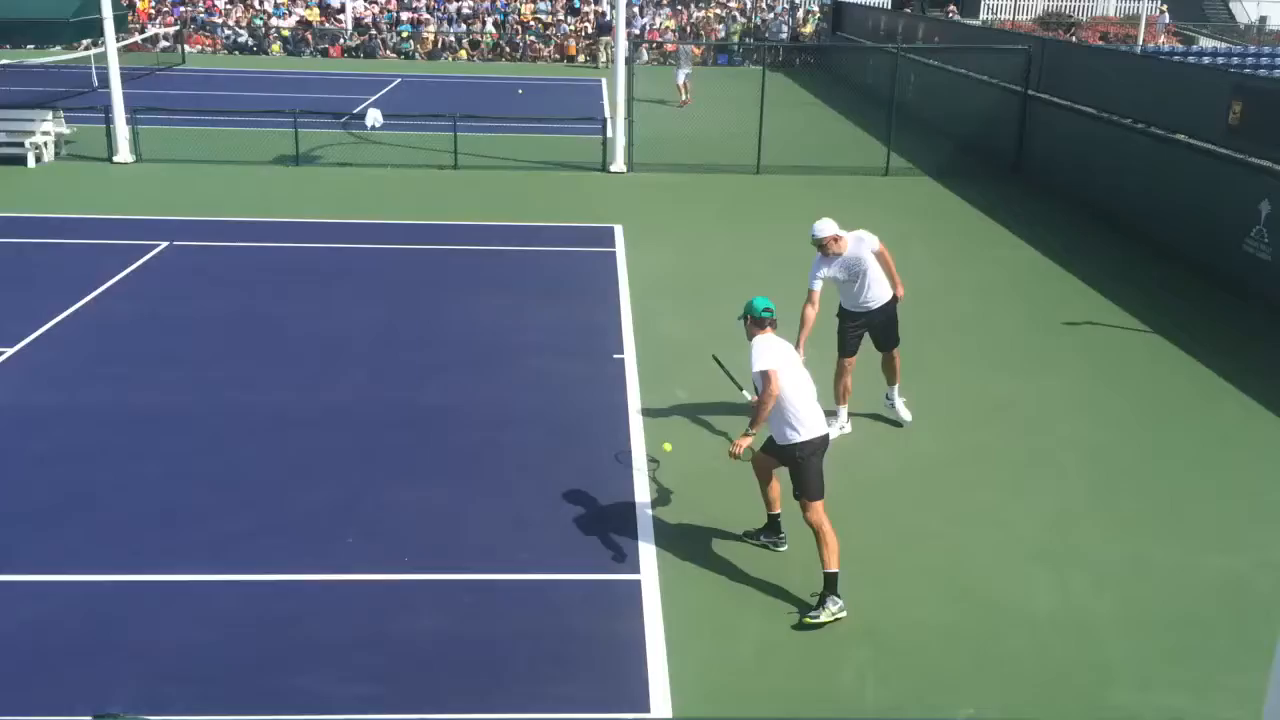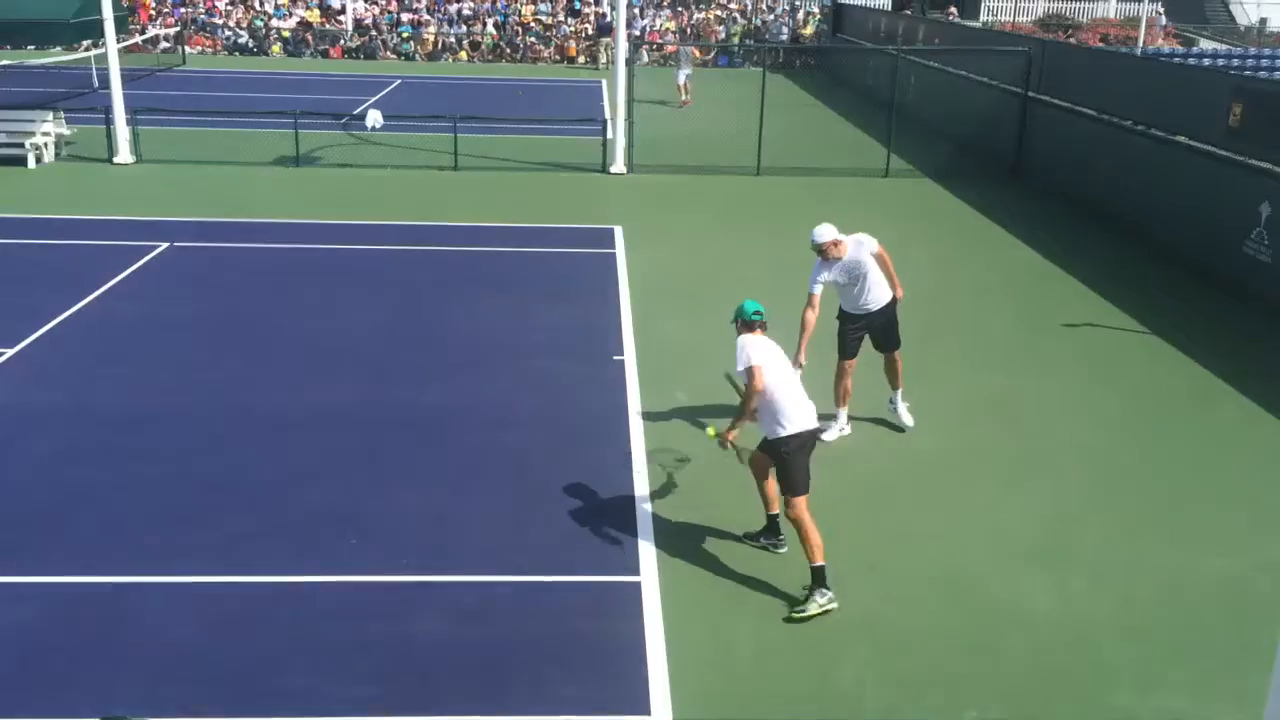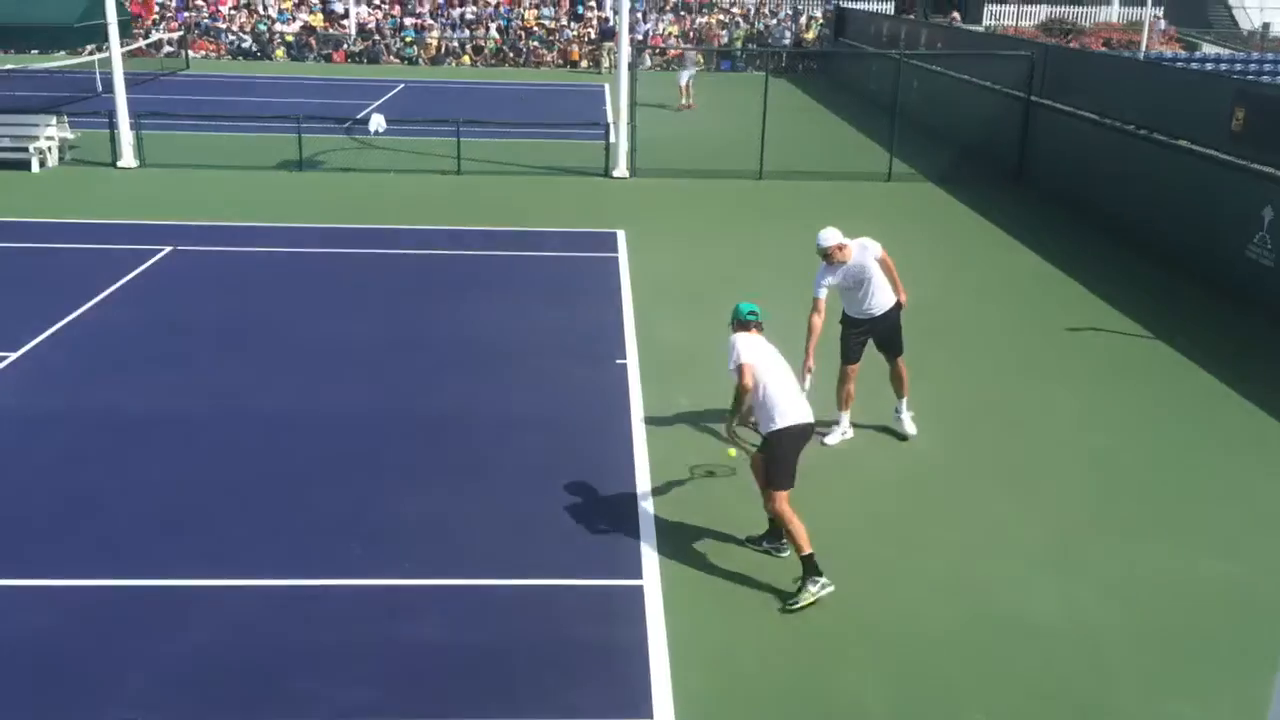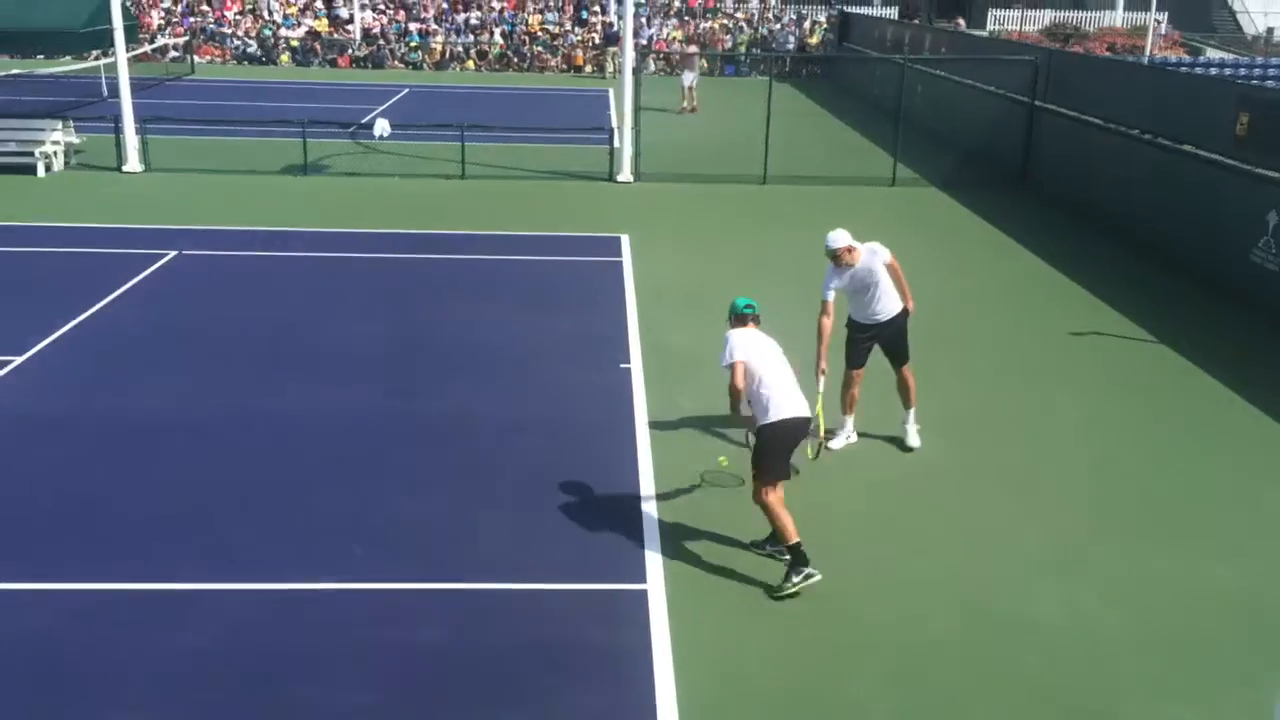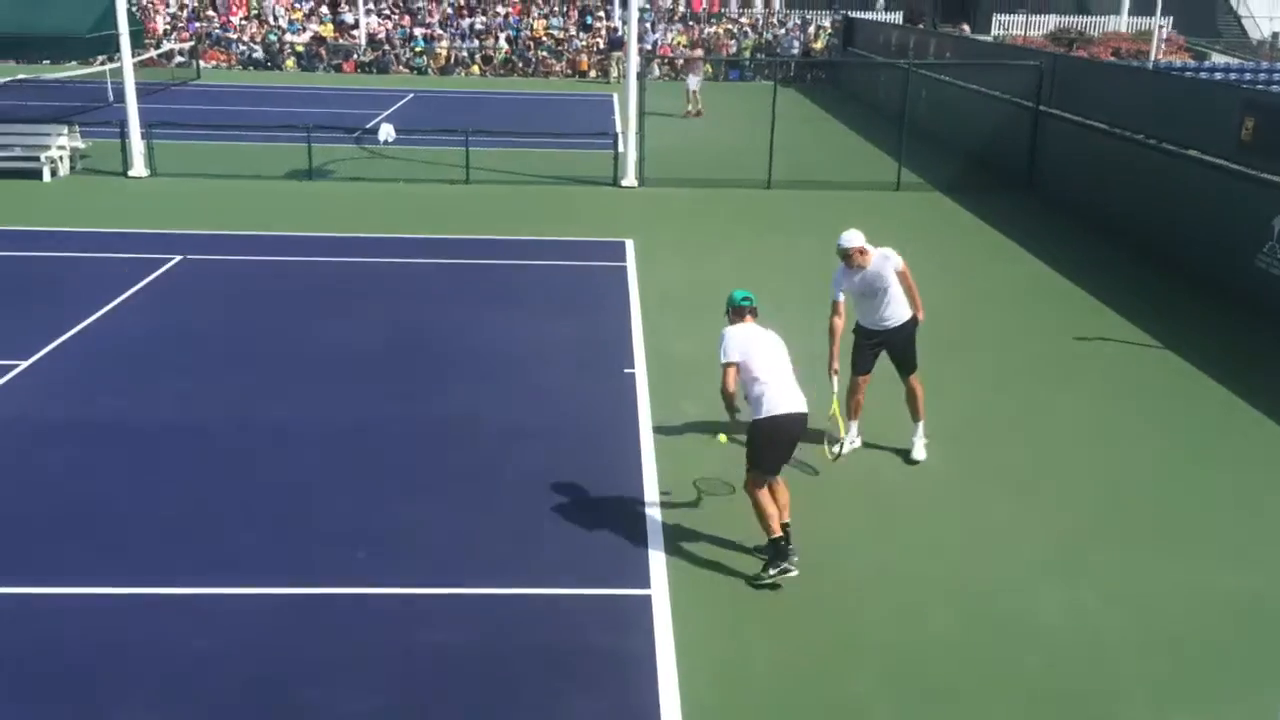
dt=0.1s
person 1, frame 1
left shoulder: (761, 343)
right shoulder: (781, 345)
left elbow: (772, 392)
left wrist: (747, 434)
left hip: (804, 437)
right hip: (801, 430)
left knee: (813, 514)
right knee: (761, 463)
left ankle: (832, 597)
right ankle: (773, 530)
person 1, frame 2
left shoulder: (747, 342)
right shoulder: (768, 345)
left elbow: (756, 386)
left wrist: (733, 426)
right wrist: (749, 412)
left hip: (792, 431)
right hip: (800, 424)
left knee: (796, 509)
right knee: (758, 462)
left ankle: (821, 590)
right ankle: (773, 532)
person 1, frame 3
left shoulder: (739, 340)
right shoulder: (765, 346)
left elbow: (746, 384)
left wrist: (732, 419)
right wrist: (746, 420)
left hip: (785, 426)
right hip: (802, 420)
left knee: (777, 502)
right knee: (758, 463)
left ankle: (814, 575)
right ankle: (775, 536)
person 1, frame 4
left shoulder: (735, 336)
right shoulder: (767, 341)
left elbow: (738, 383)
left wrist: (735, 413)
right wrist: (752, 419)
left hip: (779, 418)
right hip: (800, 414)
left knee: (764, 494)
right knee: (766, 476)
left ankle: (801, 564)
right ankle: (779, 541)
person 1, frame 5
left shoulder: (731, 334)
right shoulder: (771, 335)
left elbow: (728, 386)
left wrist: (732, 412)
right wrist: (746, 408)
left hip: (772, 416)
right hip: (798, 411)
left knee: (755, 486)
right knee: (772, 476)
left ankle: (780, 555)
right ankle: (783, 545)
person 2, frame 1
left shoulder: (862, 239)
right shoulder: (821, 266)
left elbow: (883, 253)
right elbow: (811, 306)
left wrist: (897, 284)
right wrist: (800, 345)
left hip: (883, 305)
right hip: (852, 312)
left knee: (891, 354)
right knee: (845, 364)
left ankle: (893, 398)
right ankle: (841, 419)
person 2, frame 2
left shoulder: (862, 242)
right shoulder: (821, 270)
left elbow: (882, 255)
right elbow: (812, 310)
left wrist: (896, 285)
right wrist: (801, 351)
left hip: (883, 307)
right hip: (852, 315)
left knee: (892, 357)
right knee: (845, 366)
left ankle: (897, 403)
right ankle: (841, 421)
person 2, frame 3
left shoulder: (866, 247)
right shoulder: (825, 274)
left elbow: (885, 260)
right elbow: (817, 313)
left wrist: (899, 291)
right wrist: (809, 355)
left hip: (886, 313)
right hip: (855, 320)
left knee: (896, 363)
right knee: (847, 371)
left ankle: (902, 413)
right ankle: (843, 425)
person 2, frame 4
left shoulder: (875, 251)
right shoulder: (833, 276)
left elbow: (893, 266)
right elbow: (826, 316)
left wrist: (907, 298)
right wrist: (821, 358)
left hip: (892, 319)
right hip: (860, 325)
left knee: (903, 371)
right knee: (852, 375)
left ankle: (909, 424)
right ankle: (847, 429)
person 2, frame 5
left shoulder: (887, 257)
right shoulder: (842, 276)
left elbow: (905, 276)
right elbow: (837, 317)
left wrist: (917, 307)
right wrist: (833, 357)
left hip: (900, 327)
right hip: (867, 330)
left knee: (910, 381)
right knee: (858, 382)
left ankle: (919, 437)
right ankle: (852, 435)
